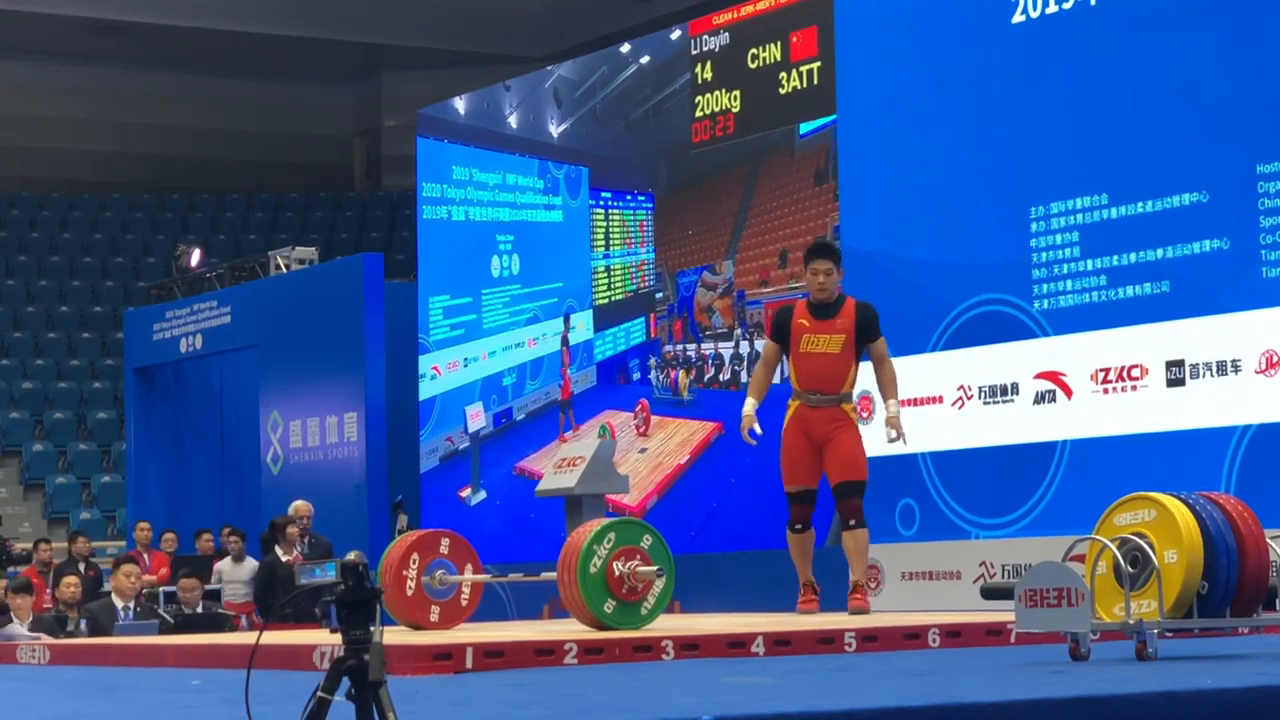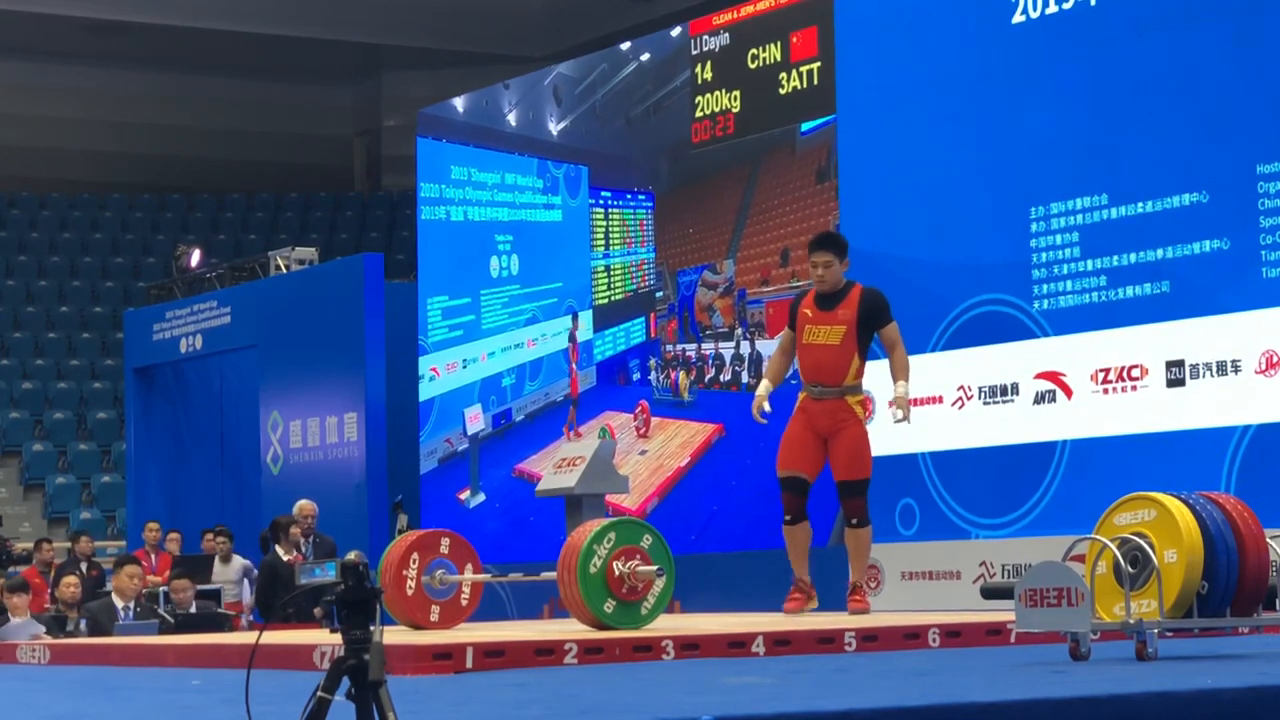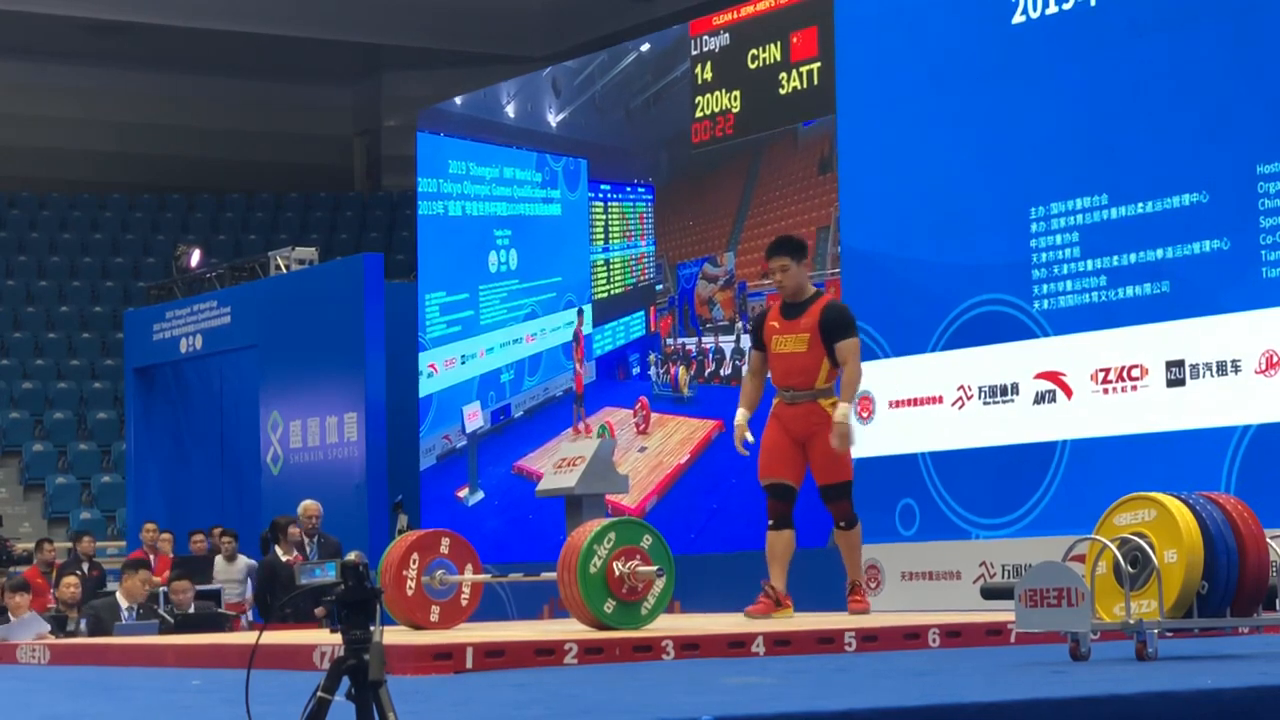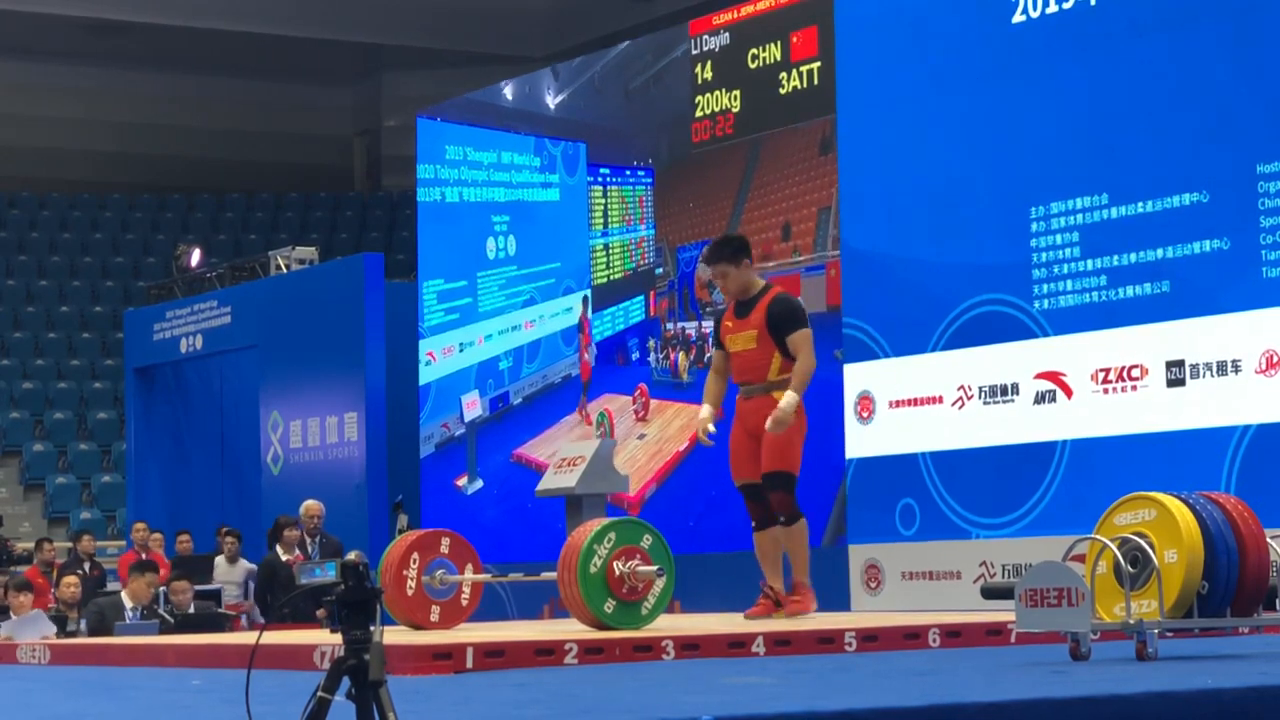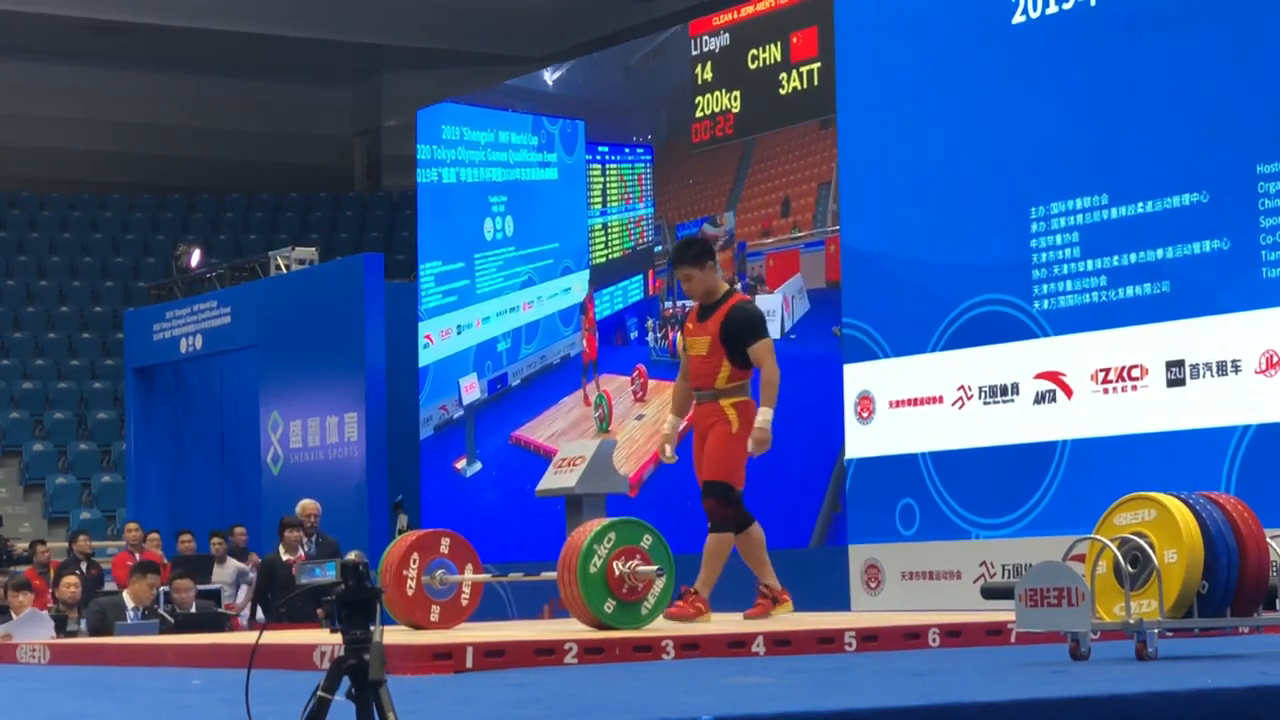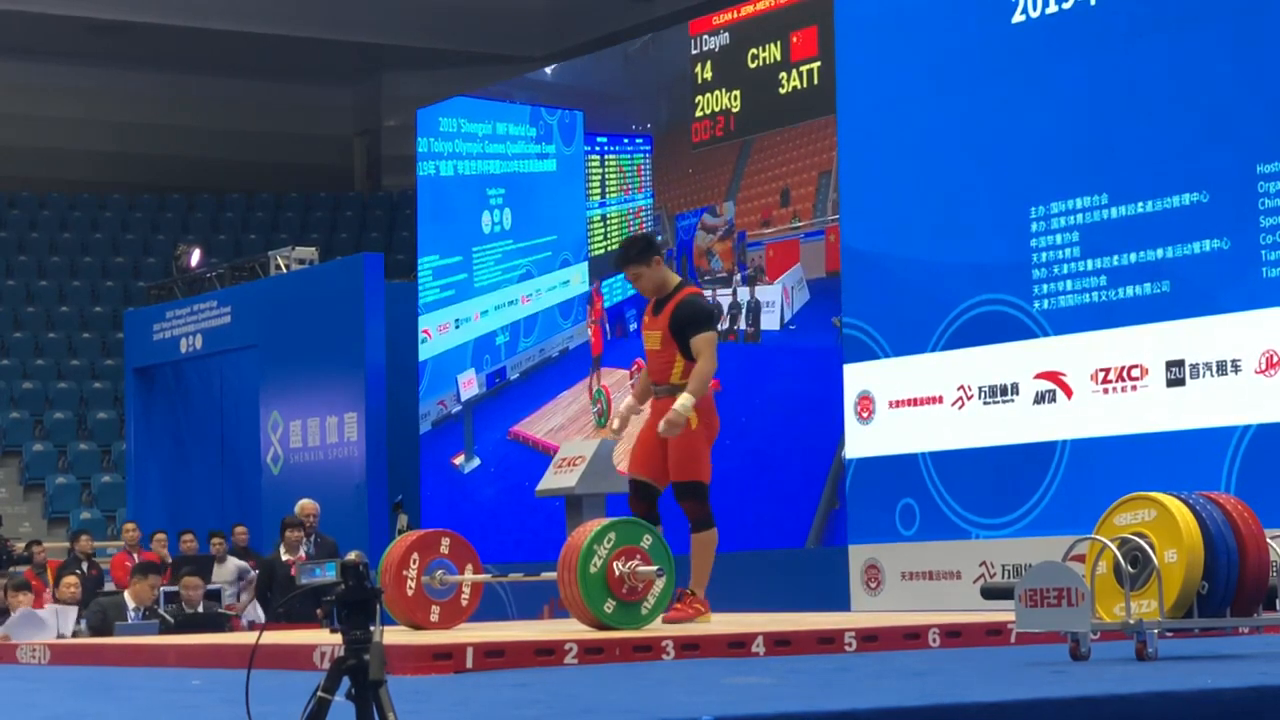
dt=0.4s
person 1, frame 1
left shoulder: (861, 314)
right shoulder: (787, 316)
left elbow: (882, 362)
right elbow: (766, 364)
left wrist: (892, 408)
right wrist: (750, 407)
left hip: (841, 418)
right hip: (800, 417)
left knee: (850, 503)
right knee: (799, 507)
left ankle: (857, 588)
right ankle: (808, 585)
person 1, frame 2
left shoulder: (868, 300)
right shoulder: (801, 303)
left elbow: (895, 346)
right elbow: (785, 350)
left wrist: (901, 390)
right wrist: (764, 387)
left hip: (847, 409)
right hip: (807, 408)
left knee: (853, 501)
right knee: (792, 496)
left ankle: (857, 588)
right ankle: (802, 586)
person 1, frame 3
left shoulder: (832, 312)
right shoulder: (766, 319)
left elbow: (852, 366)
right elbow: (755, 372)
left wrist: (843, 412)
right wrist: (742, 417)
left hip: (820, 414)
right hip: (781, 414)
left knee: (839, 503)
right knee: (777, 505)
left ankle: (855, 585)
right ankle: (777, 594)
person 1, frame 4
left shoulder: (781, 304)
right shoulder: (725, 316)
left elbow: (806, 358)
right elbow: (719, 371)
left wrist: (789, 403)
right wrist: (707, 410)
left hip: (778, 408)
right hip: (745, 411)
left knee: (780, 497)
right knee: (756, 504)
left ankle: (802, 584)
right ankle: (777, 594)
person 1, frame 5
left shoulder: (742, 312)
right shoulder: (692, 316)
left elbow: (768, 367)
right elbow: (685, 376)
left wrist: (763, 419)
right wrist: (672, 425)
left hip: (732, 415)
right hip: (702, 416)
left knee: (719, 506)
right knee: (731, 509)
left ankle: (699, 596)
right ankle: (774, 591)
person 1, frame 6
left shoulder: (692, 305)
right shoulder: (653, 307)
left elbow: (707, 362)
left wrist: (683, 406)
right wrist: (630, 405)
left hip: (689, 413)
right hip: (660, 412)
left knee: (694, 503)
right knee: (640, 498)
left ankle: (696, 596)
